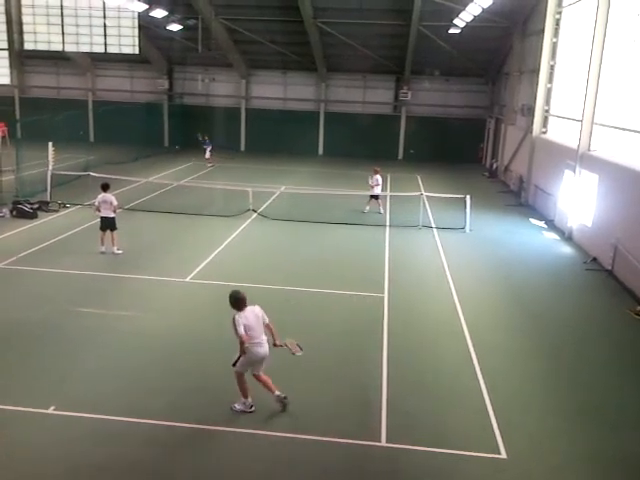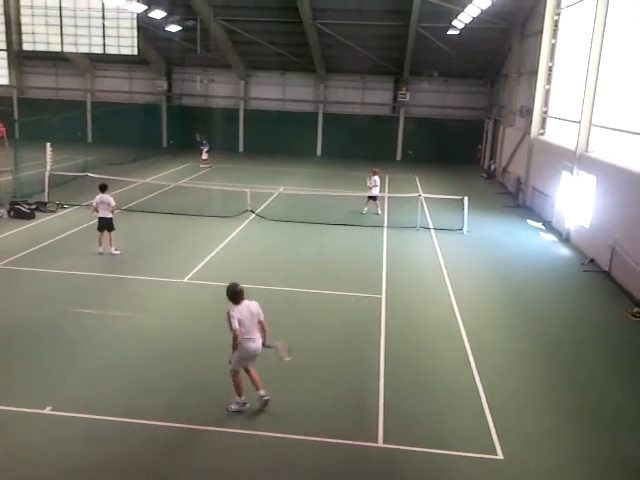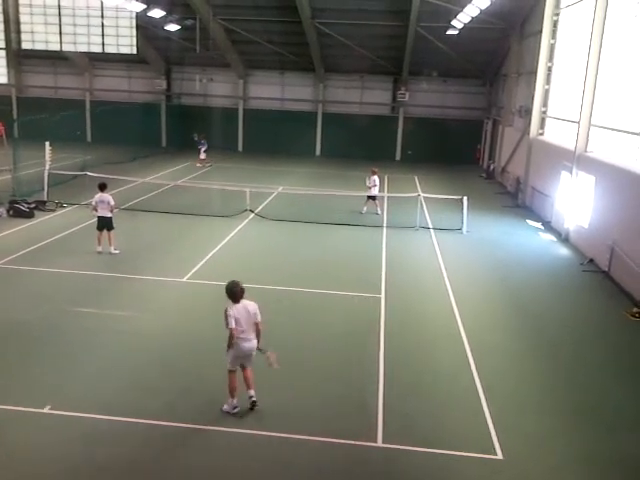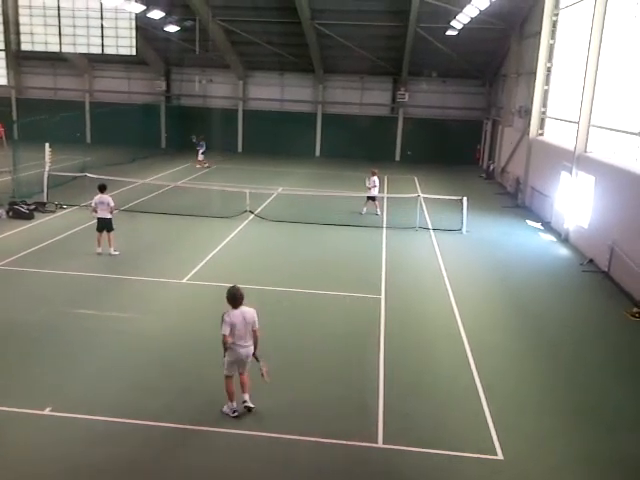
dt=0.1s
person 1, frame 1
left shoulder: (238, 317)
right shoulder: (257, 309)
left elbow: (243, 340)
right elbow: (269, 326)
left wrist: (242, 351)
right wrist: (275, 340)
left hip: (252, 351)
right hip: (264, 348)
left knee: (239, 373)
right knee: (258, 374)
left ankle: (247, 404)
right ankle: (278, 395)
person 1, frame 2
left shoulder: (232, 312)
right shoulder: (254, 305)
left elbow: (236, 335)
right elbow: (263, 325)
left wrist: (234, 347)
right wrist: (264, 339)
left hip: (243, 346)
right hip: (257, 344)
left knee: (235, 371)
right knee: (249, 369)
left ankle: (241, 401)
right ankle: (262, 394)
person 1, frame 3
left shoulder: (230, 310)
right shoulder: (253, 305)
left elbow: (232, 333)
right elbow: (258, 327)
left wrist: (229, 345)
right wrist: (257, 342)
left hip: (238, 345)
right hip: (252, 343)
left knee: (232, 372)
right knee: (246, 367)
left ankle: (232, 404)
right ankle: (251, 395)
person 1, frame 4
left shoulder: (227, 316)
right shoulder: (252, 312)
left elbow: (226, 340)
right elbow: (256, 335)
left wrist: (225, 351)
right wrist: (255, 350)
left hip: (233, 351)
right hip: (248, 350)
left knee: (228, 377)
right knee: (243, 372)
left ankle: (232, 407)
right ankle: (246, 399)
